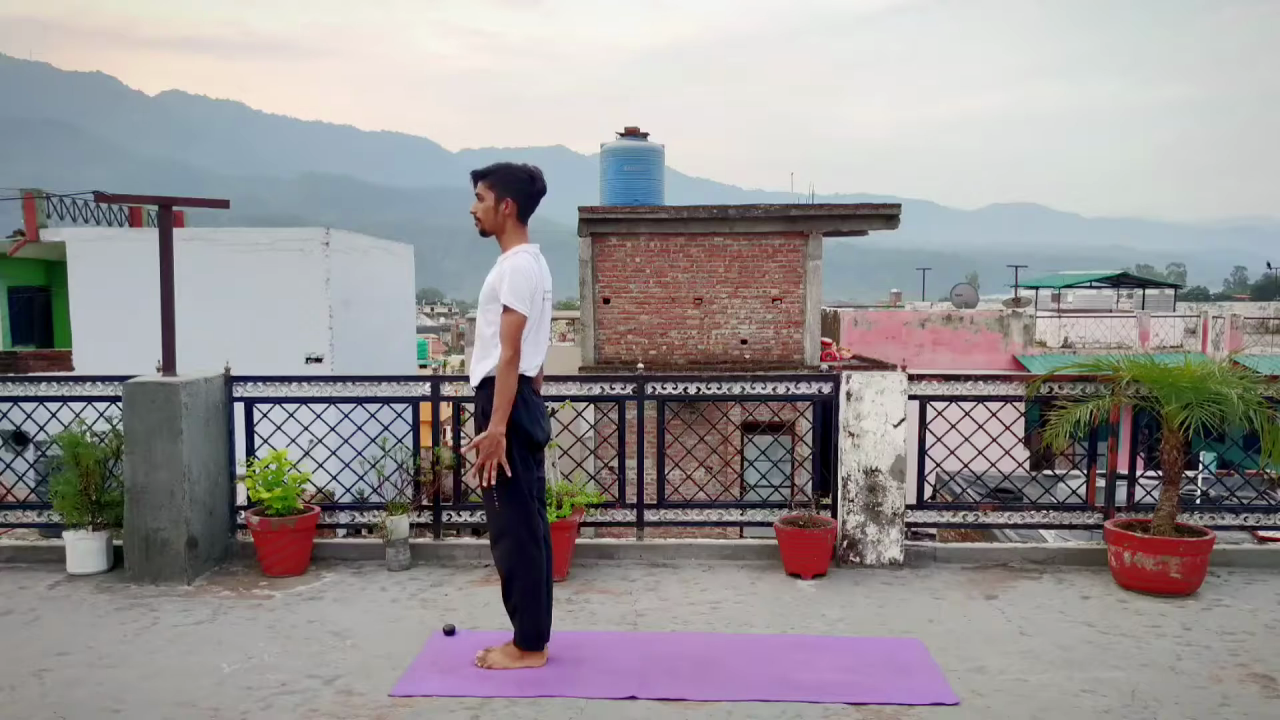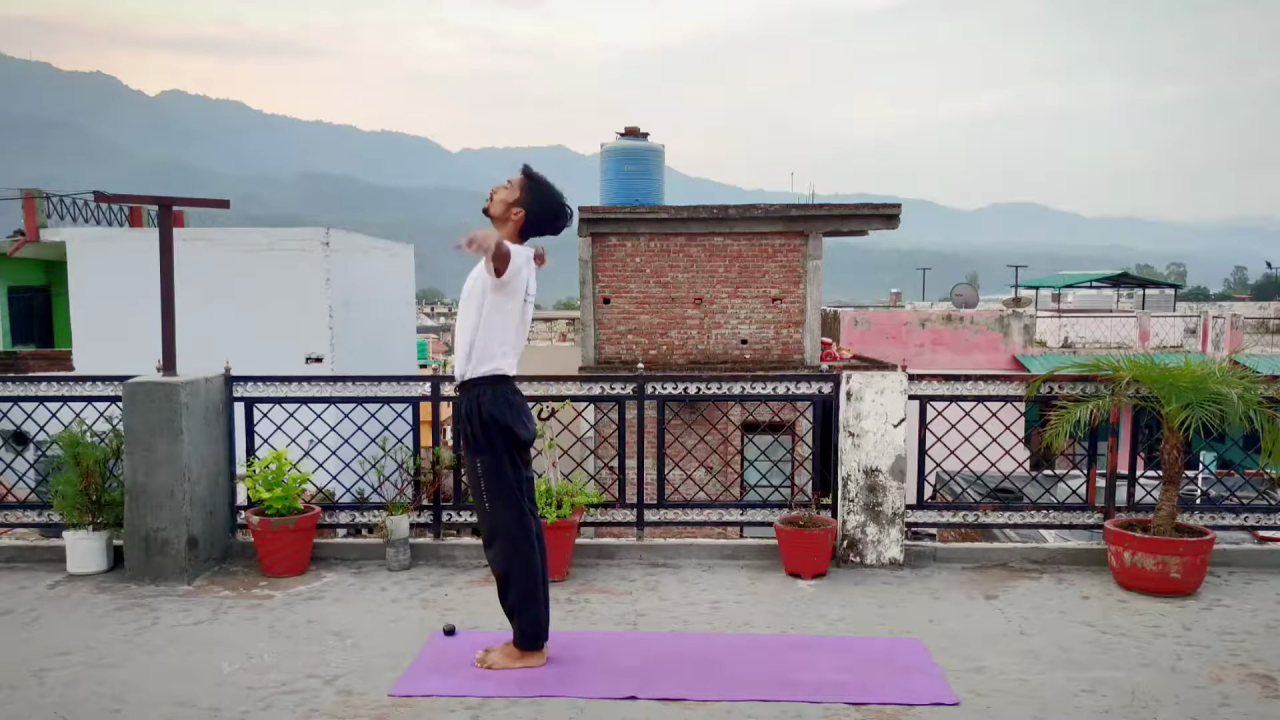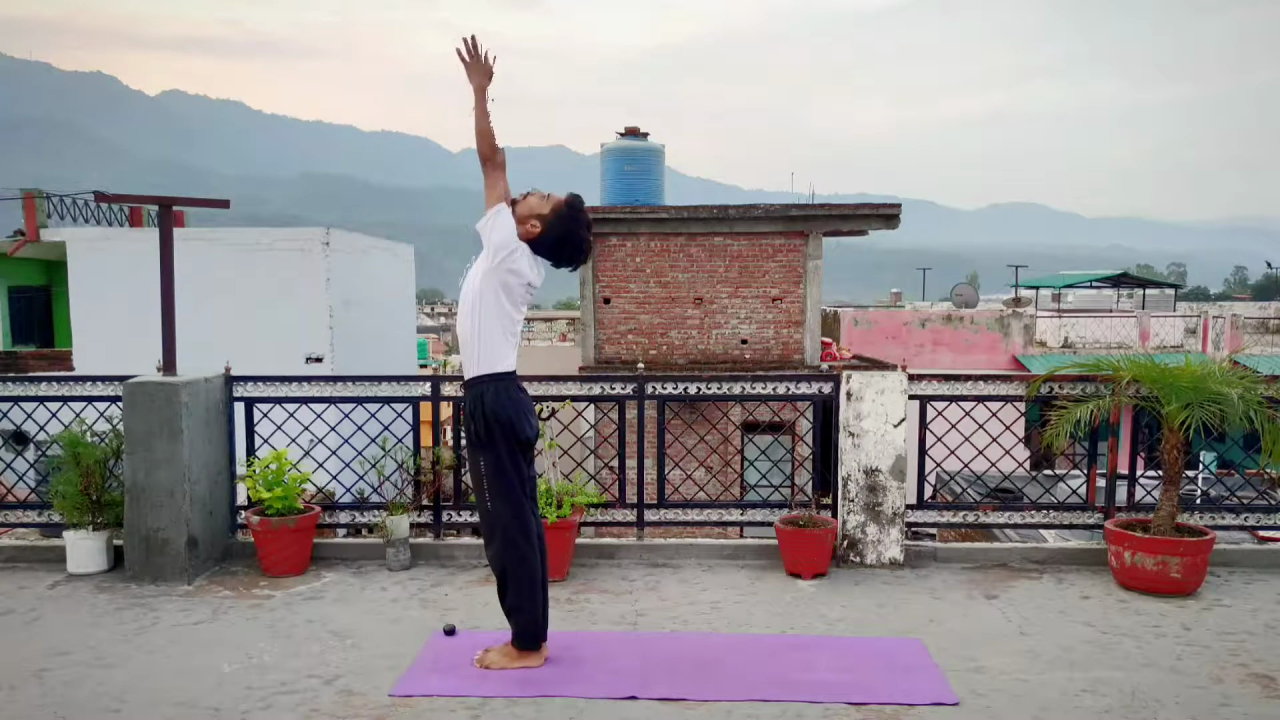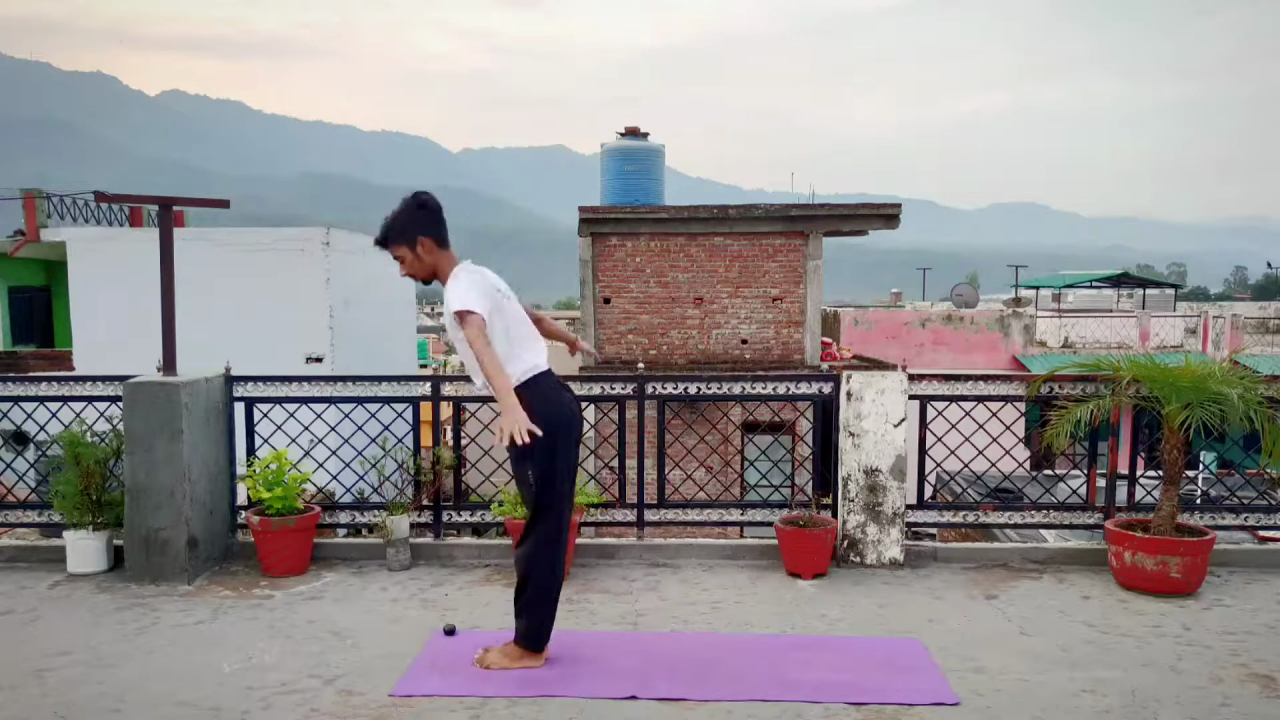
dt=0.7s
person 1, frame 1
left shoulder: (515, 266)
right shoulder: (529, 262)
left elbow: (510, 353)
left wrist: (496, 426)
left hip: (506, 404)
right hip: (520, 403)
left knee: (514, 527)
right knee: (526, 525)
left ankle: (528, 646)
right ankle: (531, 636)
person 1, frame 2
left shoulder: (509, 255)
right shoulder: (519, 256)
left elbow: (501, 252)
left wrist: (490, 240)
left hip: (488, 400)
right hip: (497, 400)
left knee: (507, 524)
right knee: (517, 521)
left ankle: (528, 644)
right ankle: (531, 635)
person 1, frame 3
left shoulder: (507, 250)
right shoulder: (520, 258)
left elbow: (490, 162)
right elbow: (496, 166)
left wrist: (479, 87)
right wrist: (481, 87)
left hip: (491, 400)
right hip: (500, 397)
left knee: (508, 525)
right knee: (516, 523)
left ankle: (527, 645)
right ankle: (529, 636)
person 1, frame 4
left shoulder: (462, 288)
right shoulder: (481, 278)
left elbow: (484, 346)
right elbow: (535, 318)
left wrist: (510, 401)
right wrist: (572, 341)
left hip: (539, 406)
right hip: (545, 401)
left knee: (544, 529)
right knee: (544, 526)
left ankle: (529, 646)
right ankle: (531, 637)
